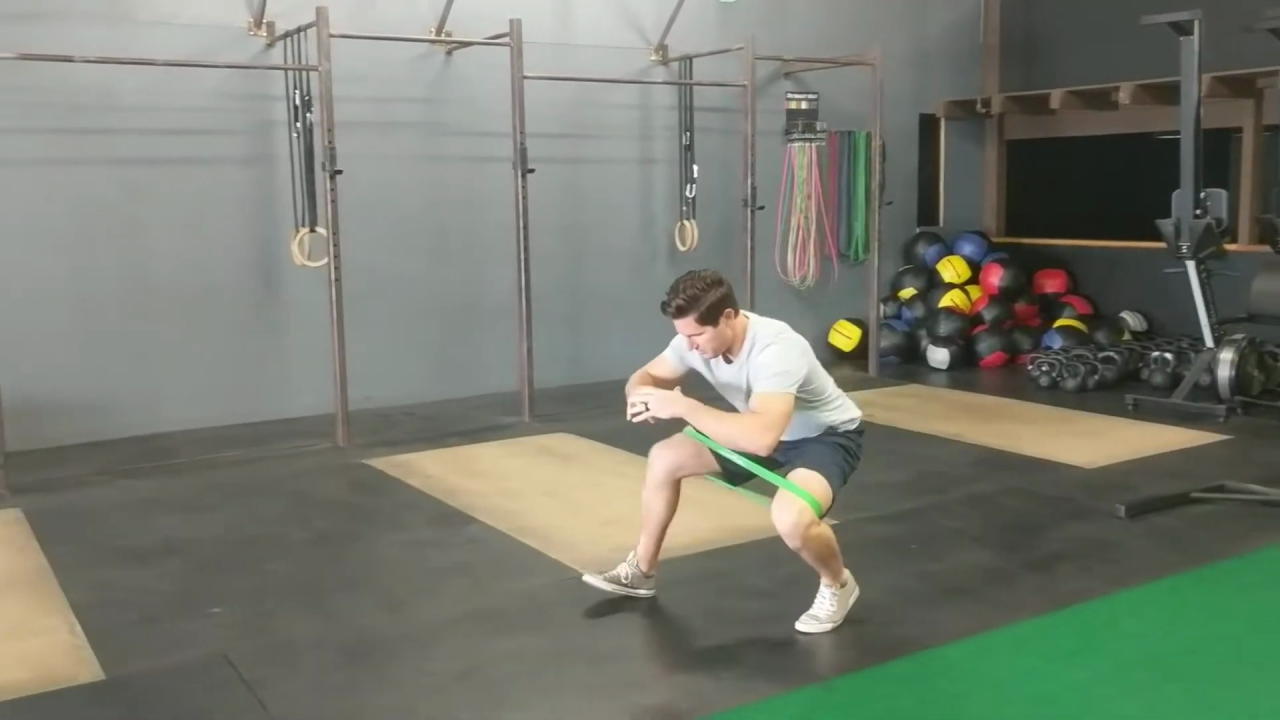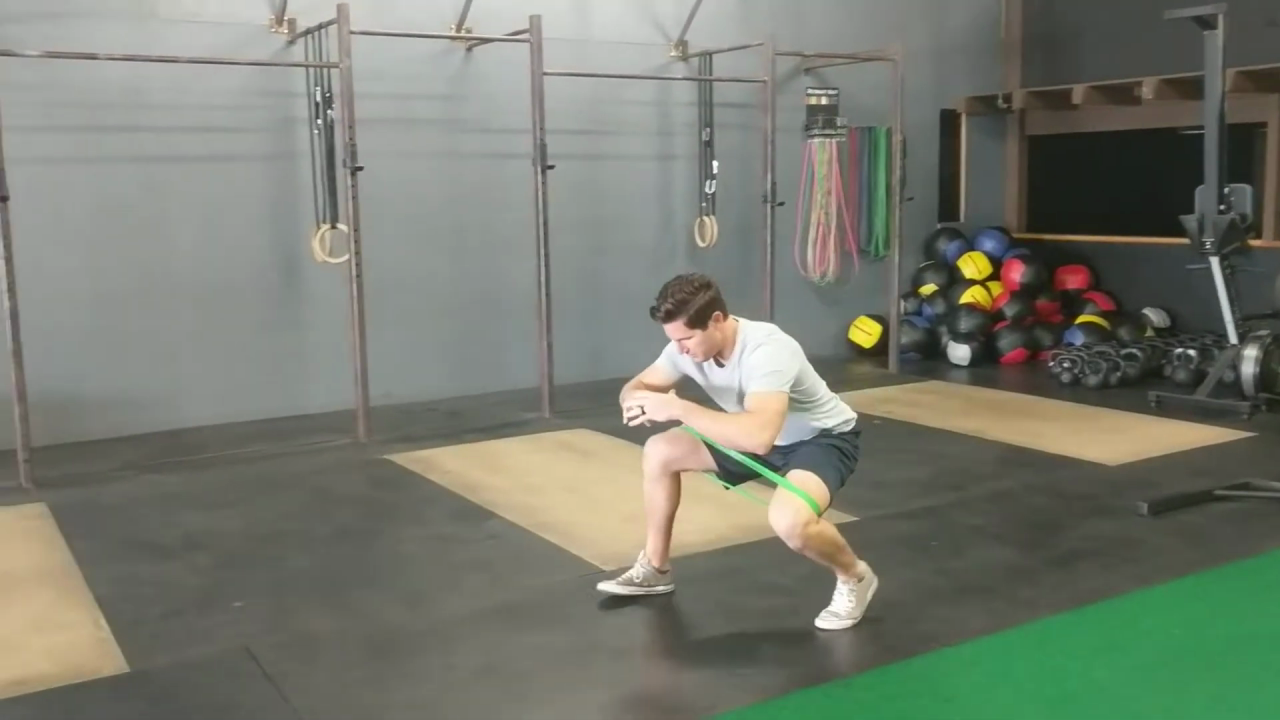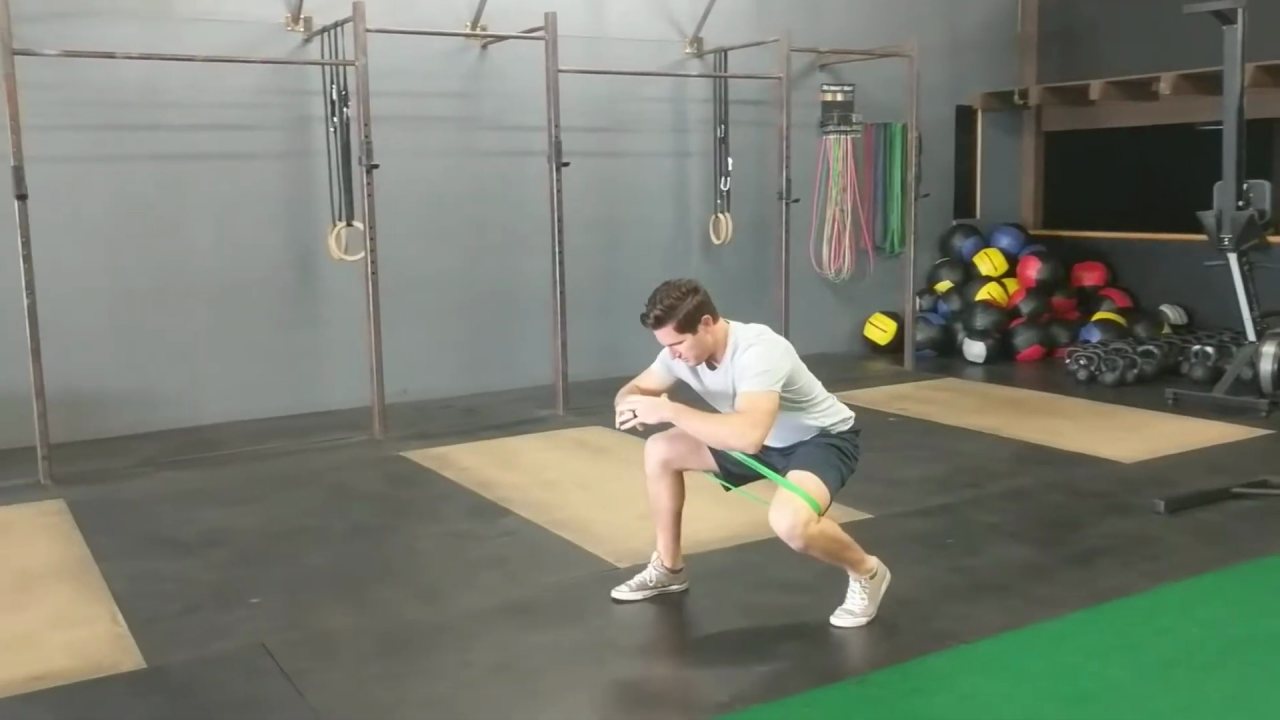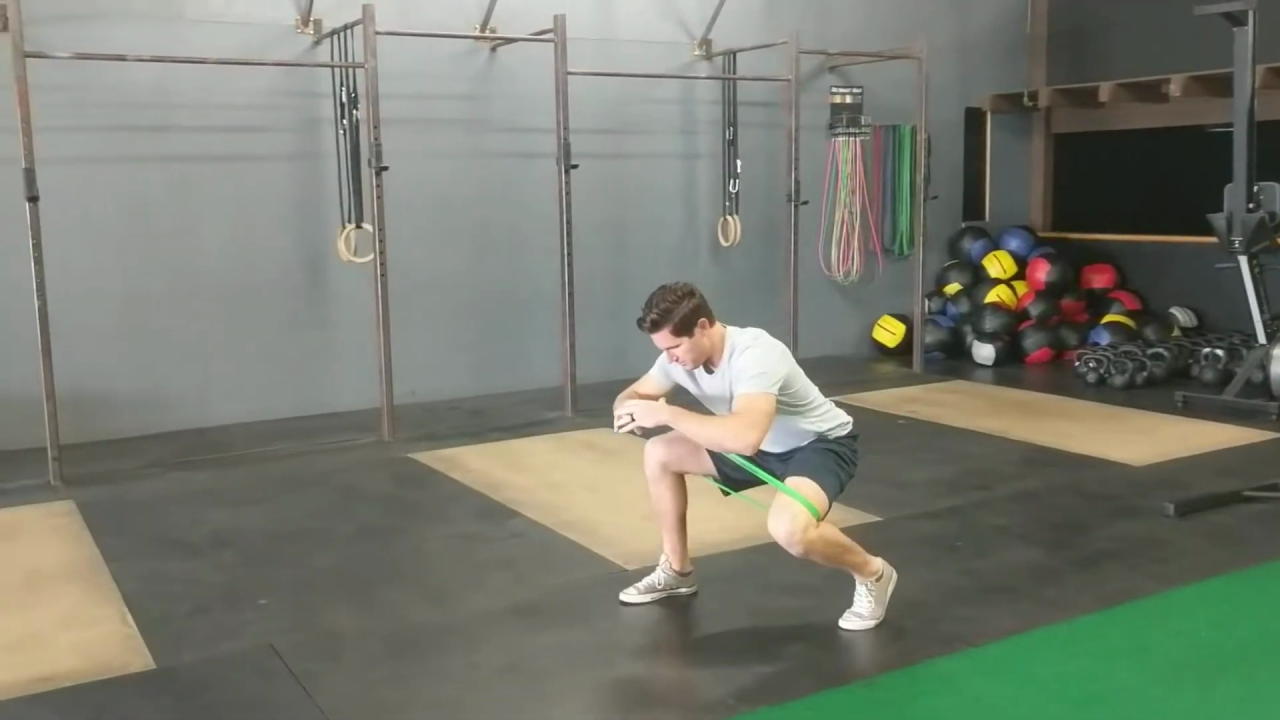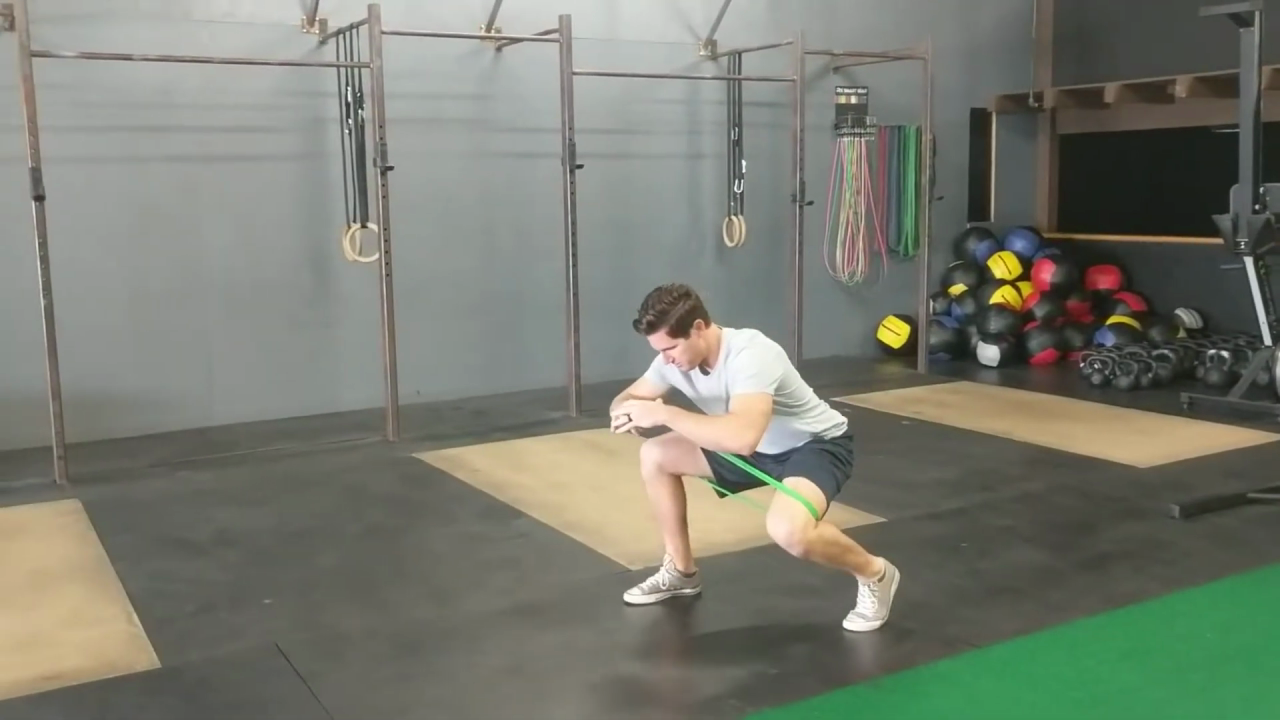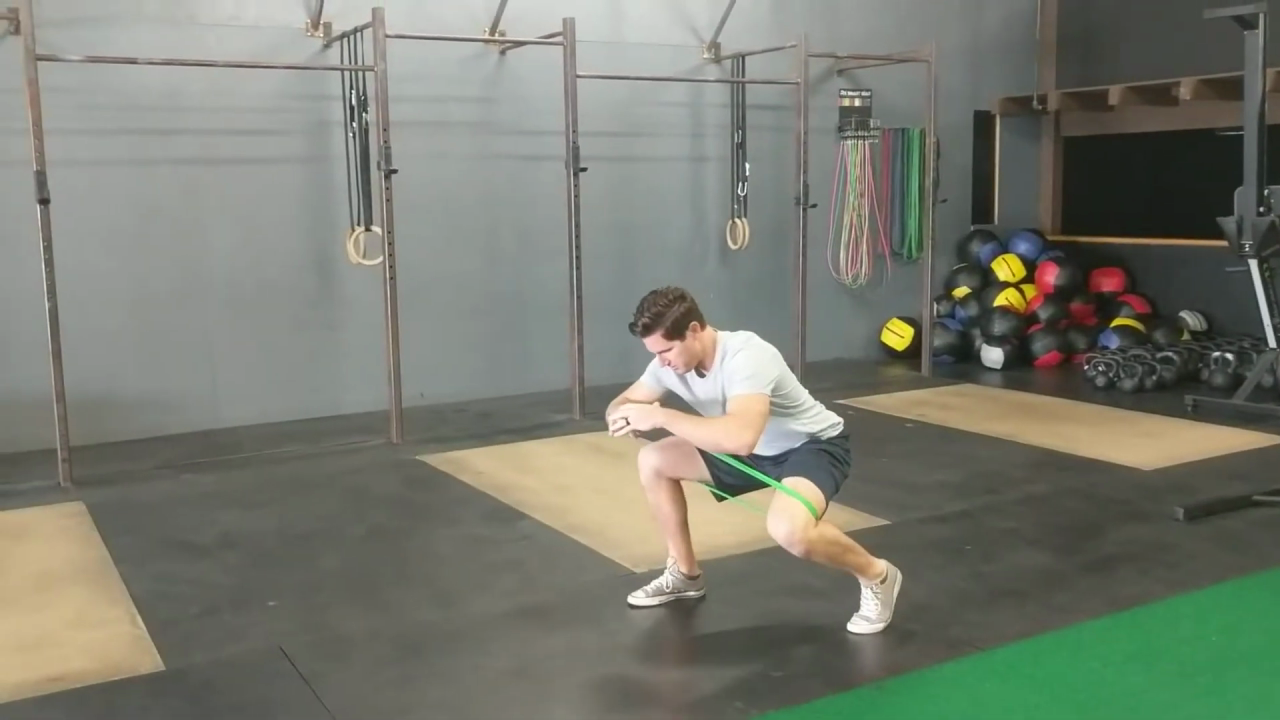
dt=0.2s
person 1, frame 1
left shoulder: (776, 350)
right shoulder: (699, 335)
left elbow: (761, 439)
right elbow: (647, 375)
left wrist: (682, 406)
right wrist: (641, 395)
left hip: (828, 436)
right hip: (766, 430)
left knee: (791, 518)
right knee: (665, 458)
left ankle: (837, 585)
right ankle: (641, 569)
person 1, frame 2
left shoulder: (767, 351)
right shoulder: (688, 344)
left elbow: (758, 437)
right elbow: (641, 383)
left wrist: (678, 408)
right wrist: (635, 399)
left hip: (824, 438)
right hip: (759, 435)
left knee: (789, 520)
right knee: (659, 452)
left ankle: (855, 578)
right ankle: (655, 567)
person 1, frame 3
left shoulder: (759, 351)
right shoulder: (683, 348)
left elbow: (748, 437)
right elbow: (635, 389)
left wrist: (670, 411)
right wrist: (630, 405)
left hip: (823, 439)
right hip: (765, 440)
left knee: (789, 522)
right knee: (660, 451)
left ankle: (867, 573)
right ankle: (668, 567)
person 1, frame 4
left shoulder: (755, 355)
right shoulder: (680, 353)
left elbow: (745, 439)
right elbow: (631, 395)
left wrist: (667, 414)
right wrist: (628, 410)
left hip: (822, 443)
right hip: (764, 445)
left knee: (788, 528)
right knee: (659, 454)
left ankle: (872, 575)
right ankle: (676, 569)
person 1, frame 5
left shoulder: (750, 356)
right shoulder: (677, 356)
left elbow: (742, 437)
right elbow: (628, 398)
left wrist: (664, 413)
right wrist: (627, 412)
left hip: (817, 444)
right hip: (760, 448)
left knee: (787, 529)
right knee: (655, 455)
left ankle: (875, 575)
right ankle: (680, 570)
person 1, frame 6
left shoulder: (747, 357)
right shoulder: (670, 361)
left elbow: (741, 437)
right elbow: (622, 402)
left wrist: (661, 416)
right wrist: (622, 417)
left hip: (814, 445)
right hip: (757, 450)
left knee: (788, 528)
right knee: (652, 461)
left ankle: (877, 577)
right ankle: (684, 573)
